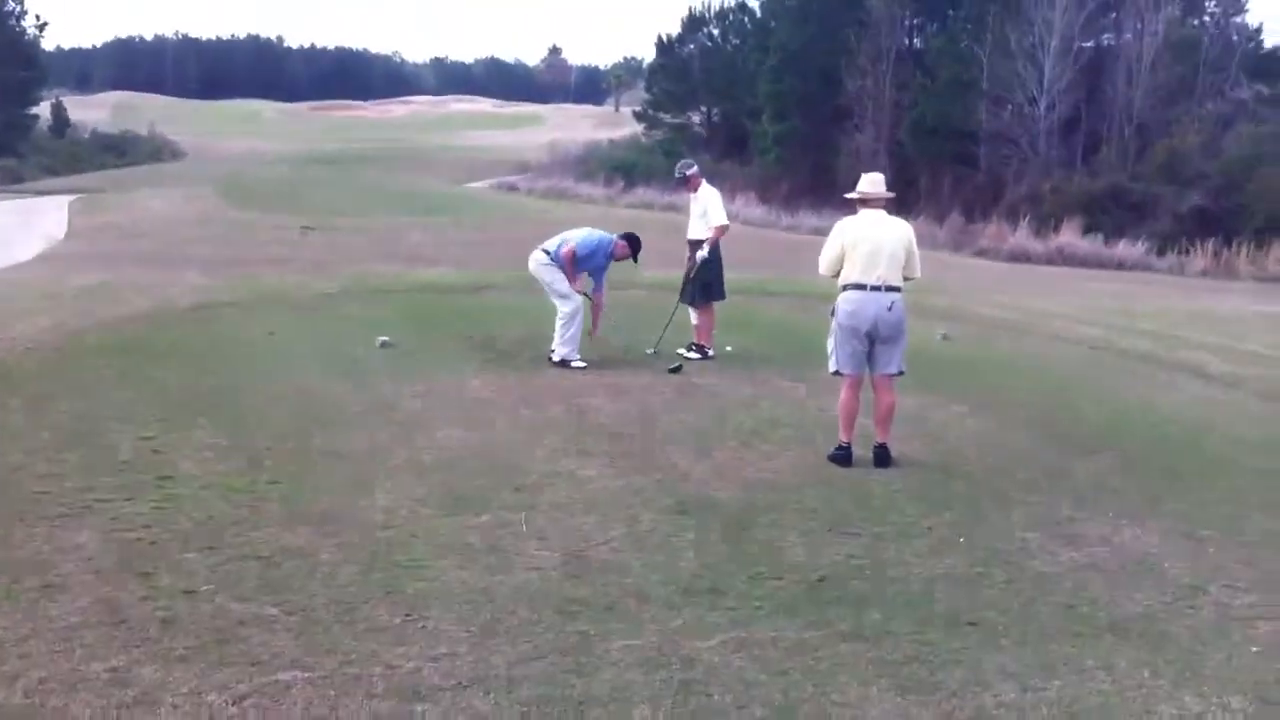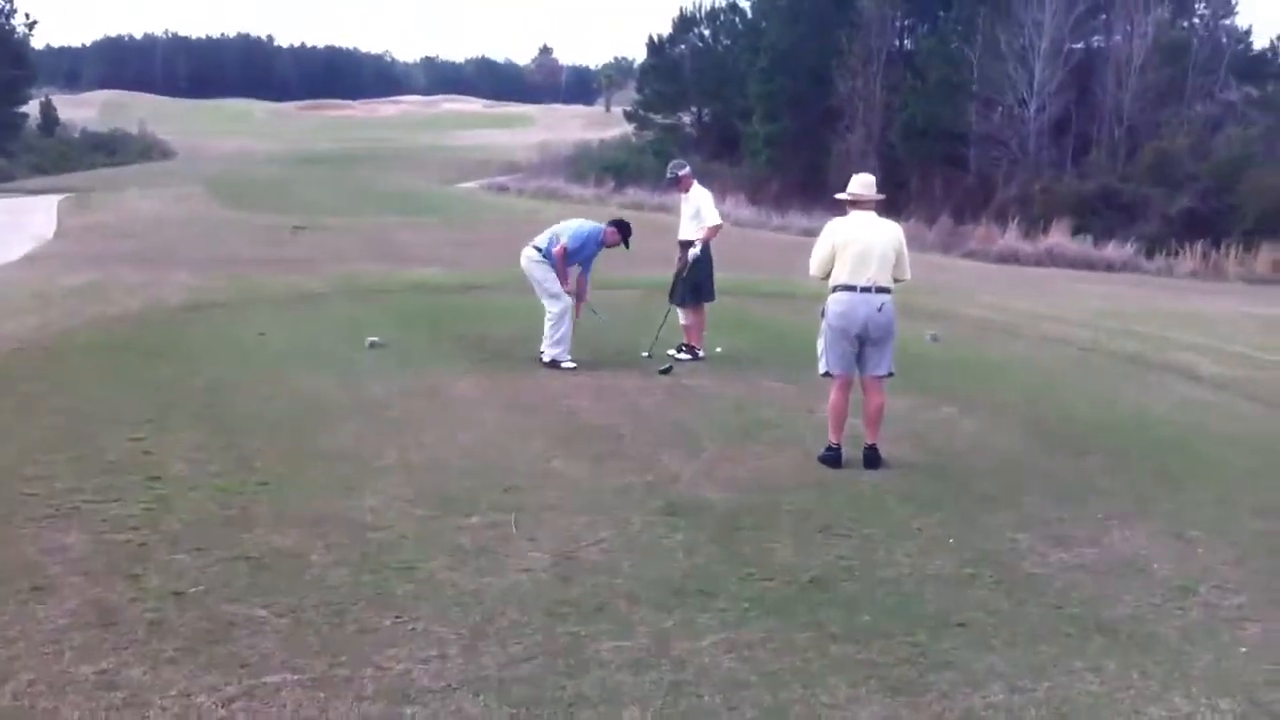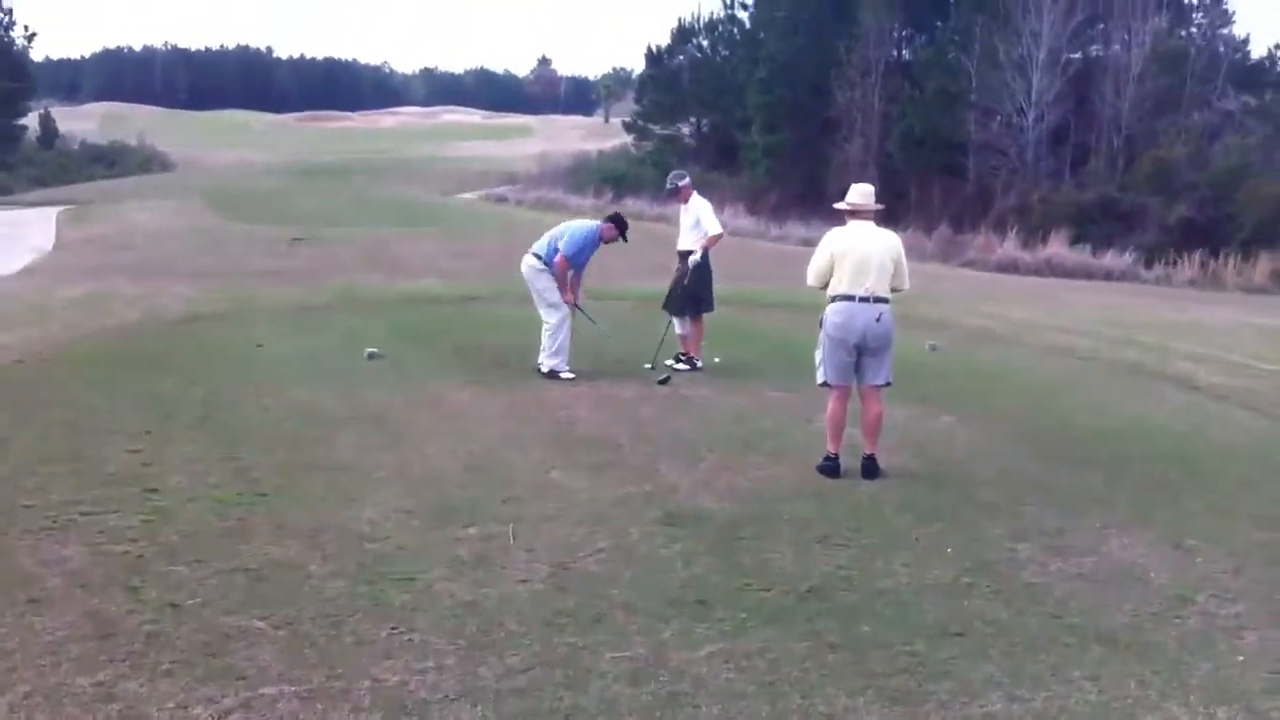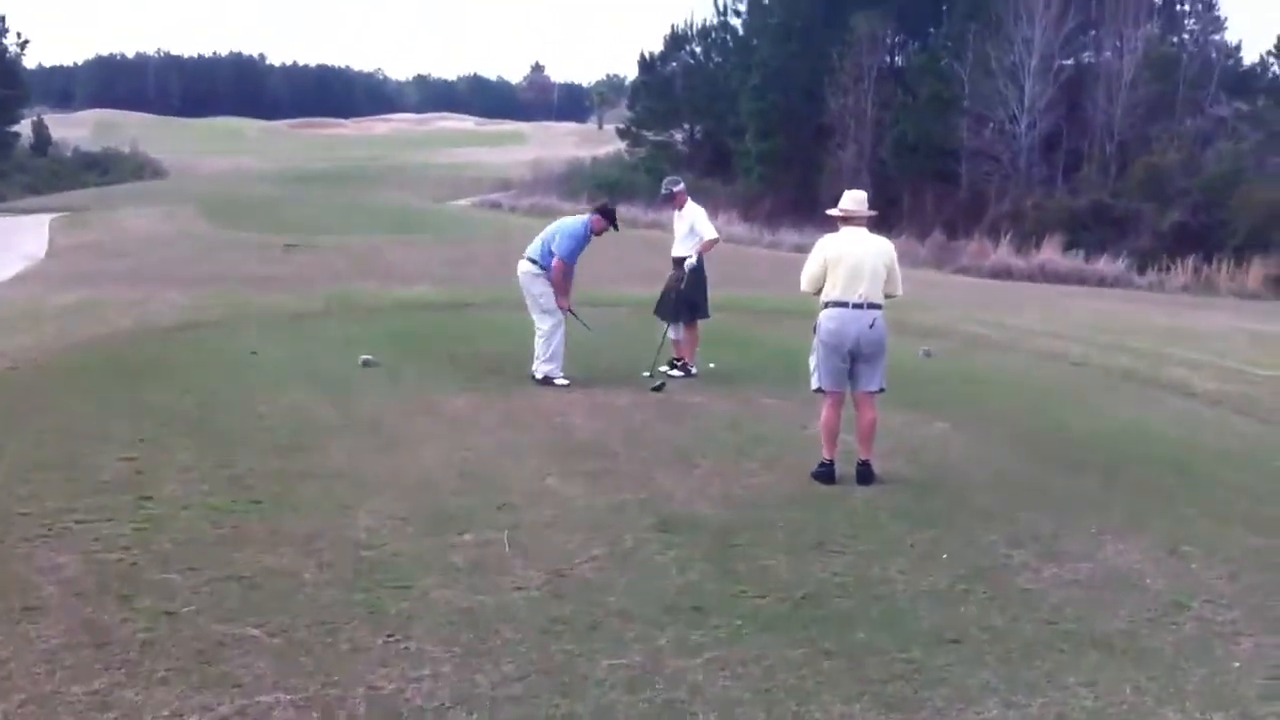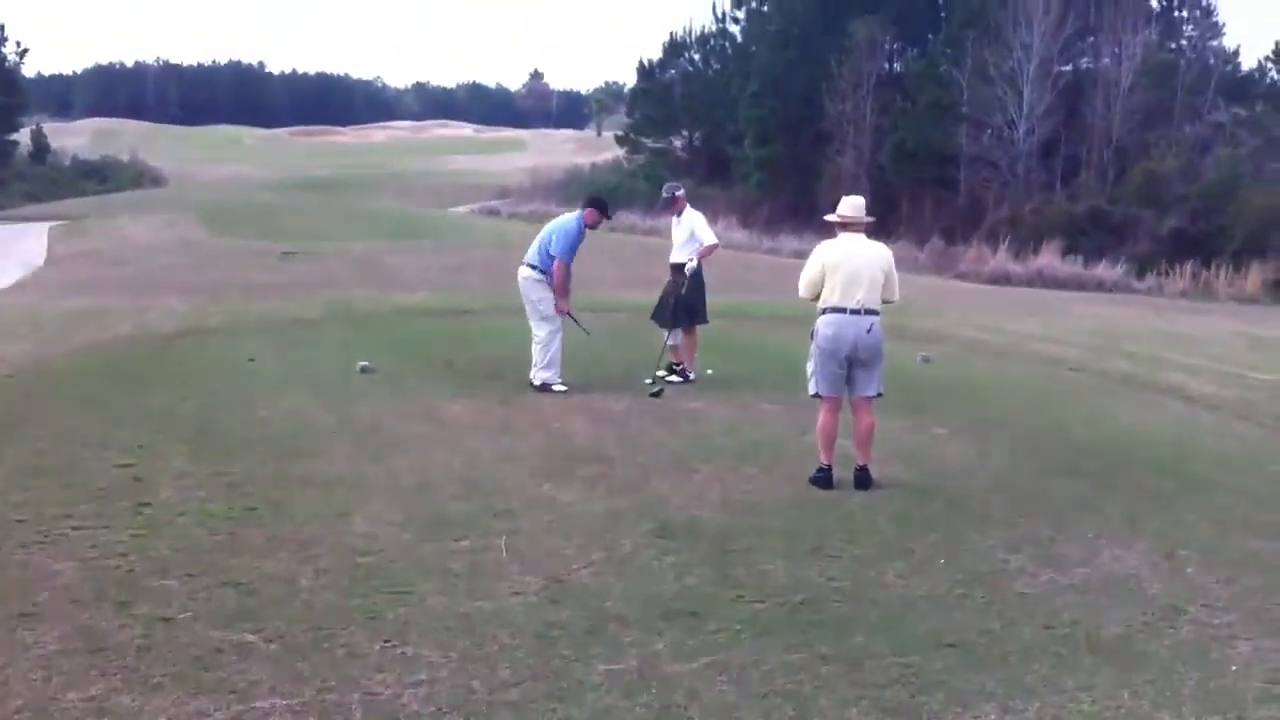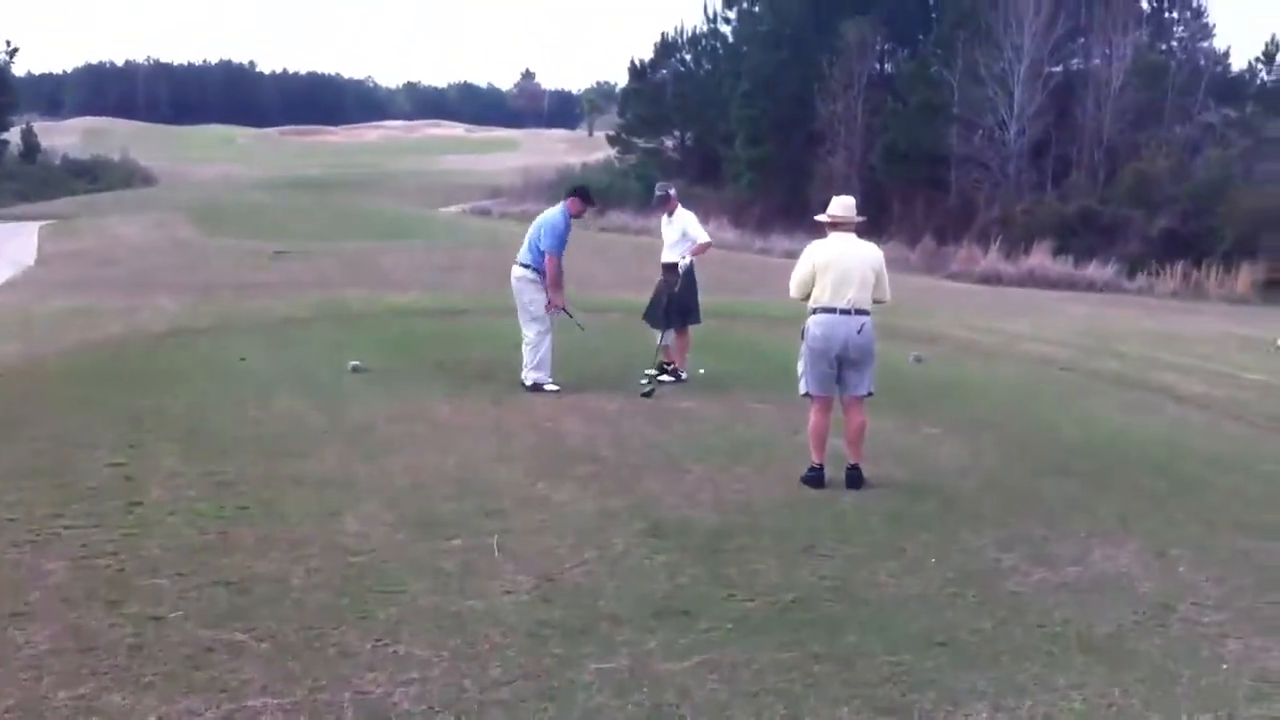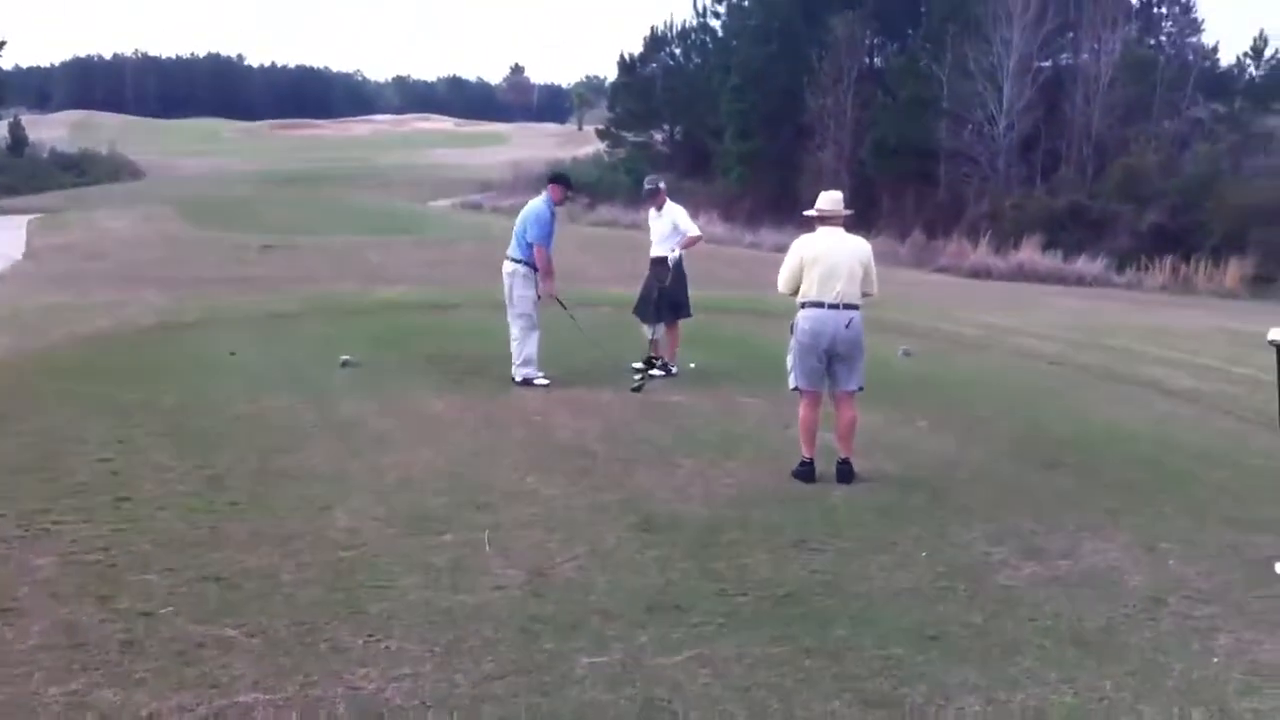
dt=0.1s
person 1, frame 1
left shoulder: (847, 225)
right shoulder: (903, 228)
left elbow: (827, 269)
right elbow: (912, 273)
left hip: (854, 303)
right hip: (891, 304)
left knee: (851, 380)
right knee: (884, 381)
left ankle: (844, 447)
right ankle: (882, 448)
person 1, frame 2
left shoulder: (837, 227)
right shoulder: (893, 230)
left elbow: (817, 270)
right elbow: (901, 275)
left hip: (843, 304)
right hip: (880, 306)
left knee: (840, 381)
right knee: (874, 383)
left ankle: (834, 448)
right ankle: (871, 449)
person 1, frame 3
left shoulder: (836, 236)
right shoulder: (892, 240)
left elbow: (815, 280)
right elbow: (900, 284)
left hip: (842, 314)
right hip: (878, 316)
left knee: (838, 391)
right knee: (872, 393)
left ankle: (832, 458)
right ankle: (870, 459)
person 1, frame 4
left shoulder: (828, 243)
right shoulder: (885, 246)
left elbow: (808, 286)
right elbow: (893, 290)
left hip: (835, 320)
right hip: (872, 322)
left knee: (832, 397)
right knee: (866, 399)
left ankle: (827, 464)
right ankle: (864, 465)
person 1, frame 5
left shoulder: (826, 249)
right shoulder: (883, 252)
left elbow: (806, 292)
right elbow: (890, 296)
left hip: (833, 326)
right hip: (869, 328)
left knee: (830, 403)
right knee: (864, 404)
left ankle: (825, 470)
right ankle: (863, 471)
person 1, frame 6
left shoulder: (816, 249)
right shoulder: (873, 252)
left elbow: (797, 292)
right elbow: (881, 296)
left hip: (823, 326)
right hip: (860, 328)
left knee: (821, 403)
right knee: (855, 403)
left ankle: (817, 469)
right ankle: (854, 469)
person 1, frame 7
left shoulder: (804, 243)
right shoulder: (861, 246)
left elbow: (785, 287)
right elbow: (869, 290)
left hip: (812, 321)
right hip: (849, 322)
left knee: (810, 397)
right knee: (846, 398)
left ankle: (807, 463)
right ankle: (845, 464)
person 2, frame 1
left shoulder: (709, 194)
right shoulder: (695, 195)
left elbow: (722, 225)
left wrist: (706, 247)
left hip: (706, 252)
right hip: (697, 250)
left knee: (704, 301)
right knee: (693, 300)
left ankle: (707, 347)
right ankle: (697, 342)
person 2, frame 2
left shoulder: (701, 195)
right shoulder: (686, 196)
left elbow: (716, 224)
left wrist: (699, 245)
left hip: (696, 253)
right hip: (686, 252)
left knee: (695, 302)
right knee: (680, 299)
left ankle: (697, 348)
right ankle: (687, 343)
person 2, frame 3
left shoulder: (701, 205)
right shoulder: (685, 206)
left elbow: (717, 233)
left wrist: (700, 252)
left hip: (696, 262)
right hip: (685, 262)
left knee: (694, 312)
right knee: (676, 309)
left ankle: (695, 358)
right ankle: (685, 352)
person 2, frame 4
left shoulder: (695, 212)
right shoulder: (678, 213)
left elbow: (713, 238)
left wrist: (695, 255)
left hip: (690, 268)
right hip: (678, 267)
left knee: (689, 319)
left ankle: (690, 364)
right ankle: (678, 358)
person 2, frame 5
left shoulder: (695, 218)
right shoulder: (675, 219)
left elbow: (713, 243)
left wrist: (696, 259)
left hip: (689, 274)
right hip: (676, 274)
left knee: (688, 324)
right knee: (665, 319)
left ankle: (688, 370)
right ankle: (676, 363)
person 2, frame 6
left shoulder: (686, 218)
right shoulder: (665, 219)
left elbow: (706, 242)
left wrist: (689, 256)
left hip: (681, 274)
right hip: (667, 273)
left knee: (680, 325)
right knee: (656, 318)
left ankle: (680, 370)
right ankle: (667, 362)
person 2, frame 7
left shoulder: (676, 211)
right shoulder: (652, 213)
left elbow: (696, 235)
left wrist: (678, 249)
left hip: (670, 267)
right hip: (655, 267)
left knee: (670, 319)
right knee: (646, 313)
left ankle: (670, 364)
right ankle: (655, 356)
person 3, frame 1
left shoulder: (605, 257)
right shoulder: (599, 240)
left elbow: (598, 293)
right elbow: (566, 252)
left wrist: (594, 326)
right wrist: (573, 281)
left hip: (548, 263)
right hip: (543, 261)
left knee: (569, 304)
right knee: (573, 304)
left ankle: (558, 350)
right ankle: (564, 356)
person 3, frame 2
left shoulder: (596, 243)
right shoulder: (587, 231)
left elbow: (583, 277)
right elbow: (558, 251)
left wrist: (578, 307)
right wrist: (565, 282)
left hip: (542, 260)
right hip: (536, 258)
left knee: (556, 306)
right knee: (561, 305)
left ankle: (548, 351)
right ankle: (555, 356)
person 3, frame 3
left shoulder: (593, 240)
right shoulder: (584, 232)
left elbow: (577, 272)
right elbow: (560, 261)
left wrist: (573, 299)
right wrist: (565, 292)
left hip: (540, 266)
right hip: (536, 265)
left knee: (554, 314)
right knee: (559, 314)
left ankle: (546, 361)
right ankle: (553, 366)
person 3, frame 4
left shoulder: (583, 232)
right shoulder: (575, 229)
left elbow: (568, 268)
right elbow: (558, 264)
left wrist: (565, 296)
right wrist: (561, 297)
left hip: (539, 271)
right hip: (534, 271)
left knee: (547, 323)
right knee: (552, 322)
left ankle: (540, 368)
right ankle: (547, 373)
person 3, frame 5
left shoulder: (577, 228)
right shoulder: (569, 227)
left elbow: (565, 266)
right elbow: (559, 267)
left wrist: (565, 298)
right wrist: (561, 299)
left hip: (536, 276)
right hip: (534, 276)
left knee: (545, 328)
right knee: (550, 328)
left ankle: (538, 375)
right ankle: (545, 379)
person 3, frame 6
left shoulder: (561, 219)
right shoulder: (555, 221)
left elbow: (556, 260)
right elbow: (550, 260)
left wrist: (557, 290)
right wrist: (556, 294)
left hip: (534, 275)
right hip: (529, 275)
left knee: (535, 328)
right knee: (538, 328)
left ankle: (531, 374)
right ankle: (535, 378)
person 3, frame 7
left shoulder: (546, 209)
right shoulder: (540, 211)
left elbow: (544, 250)
right elbow: (539, 251)
left wrist: (549, 277)
right wrist: (548, 282)
left hip: (523, 269)
right hip: (520, 270)
left knee: (525, 322)
right knee: (525, 323)
left ankle: (522, 368)
right ankle: (525, 373)
